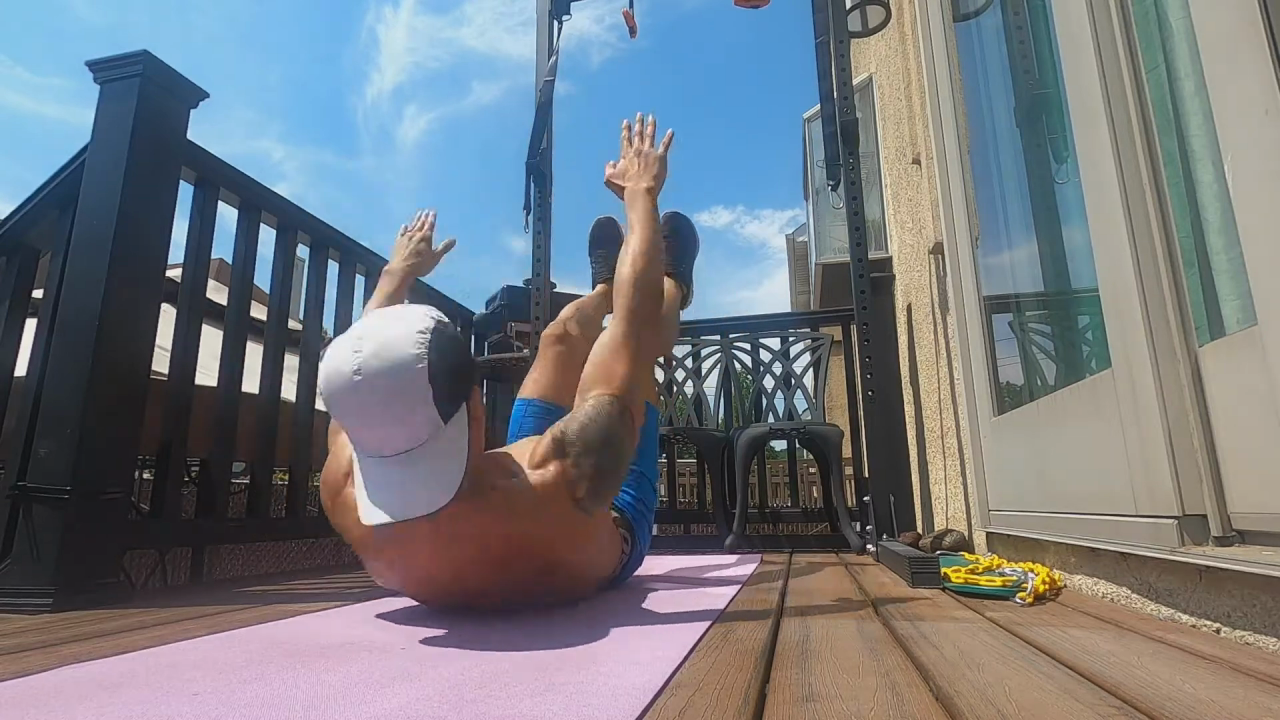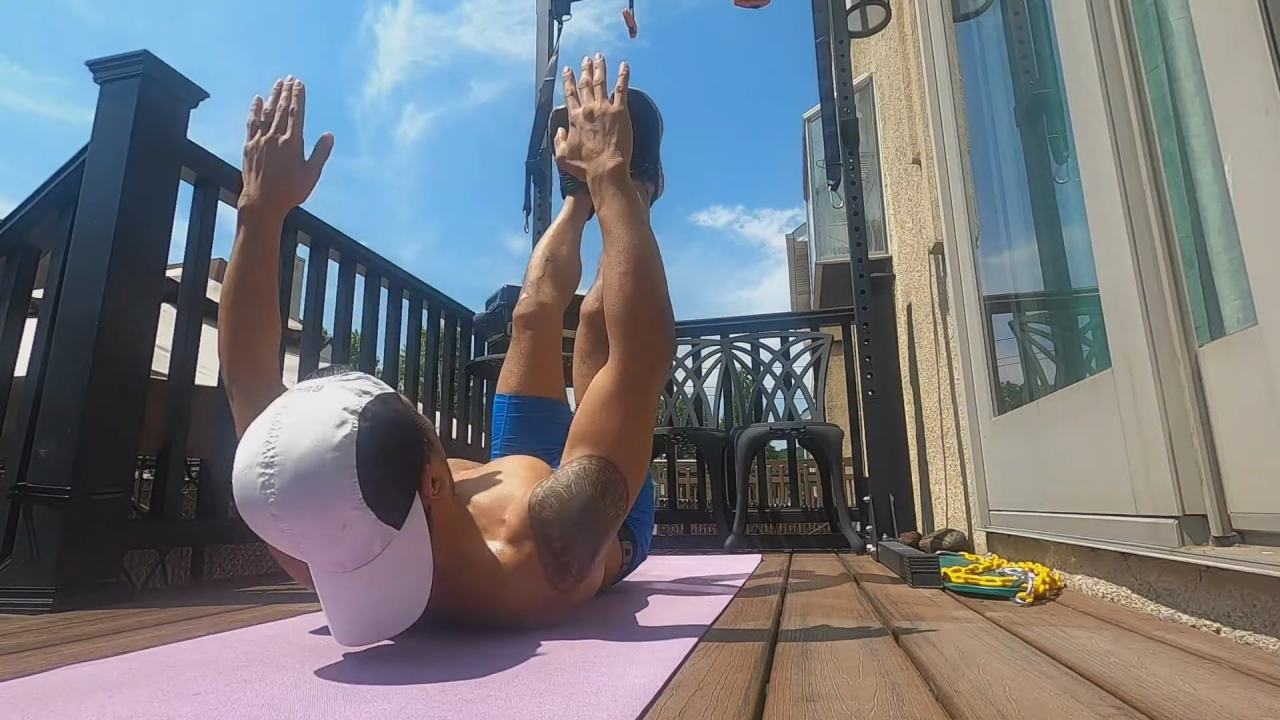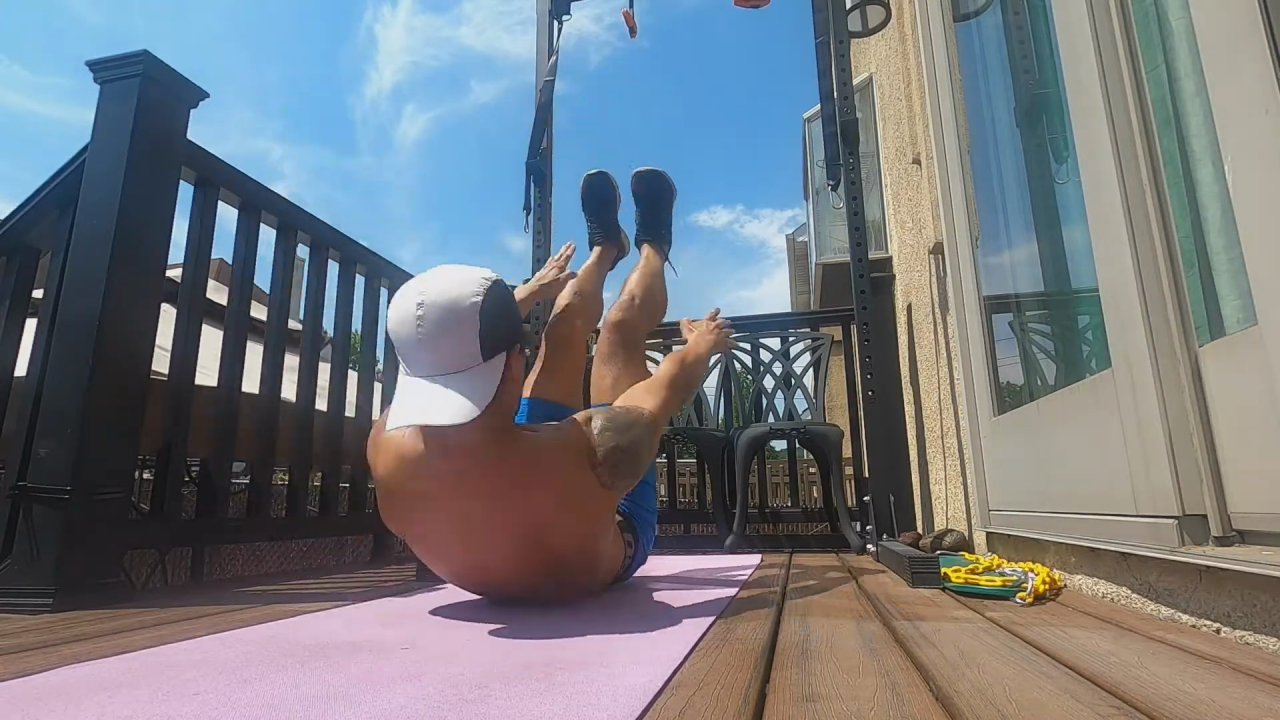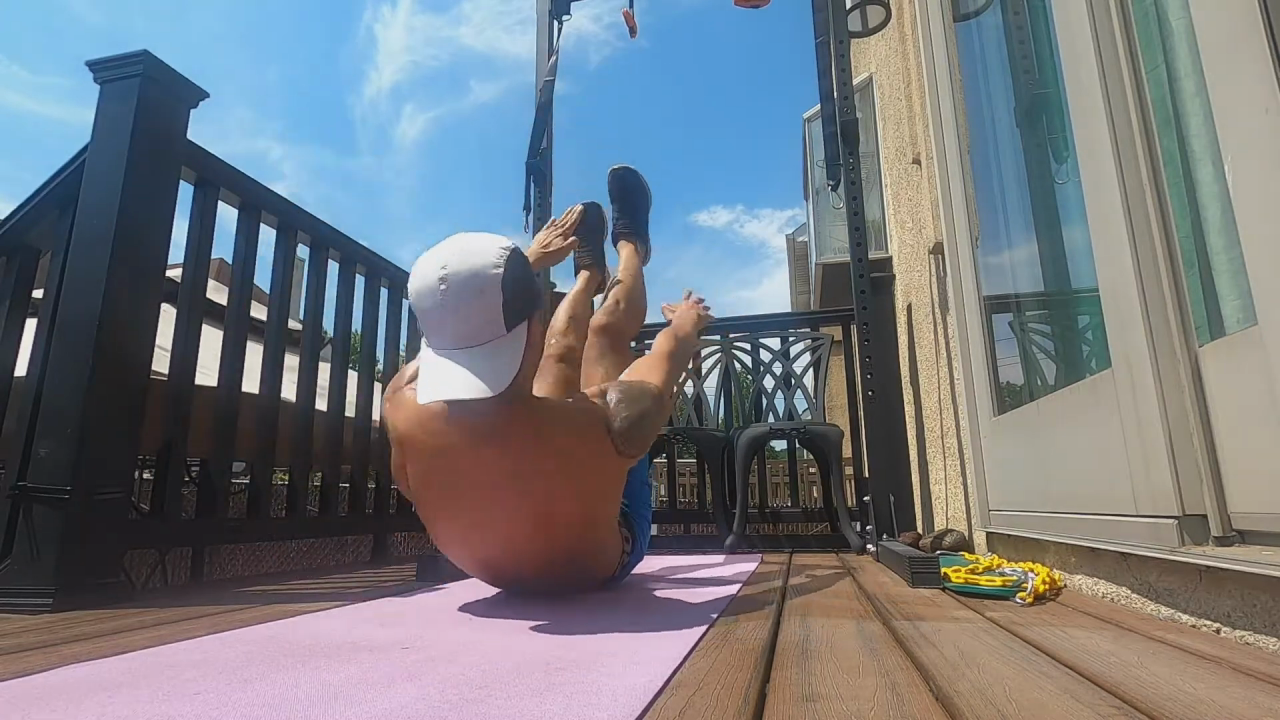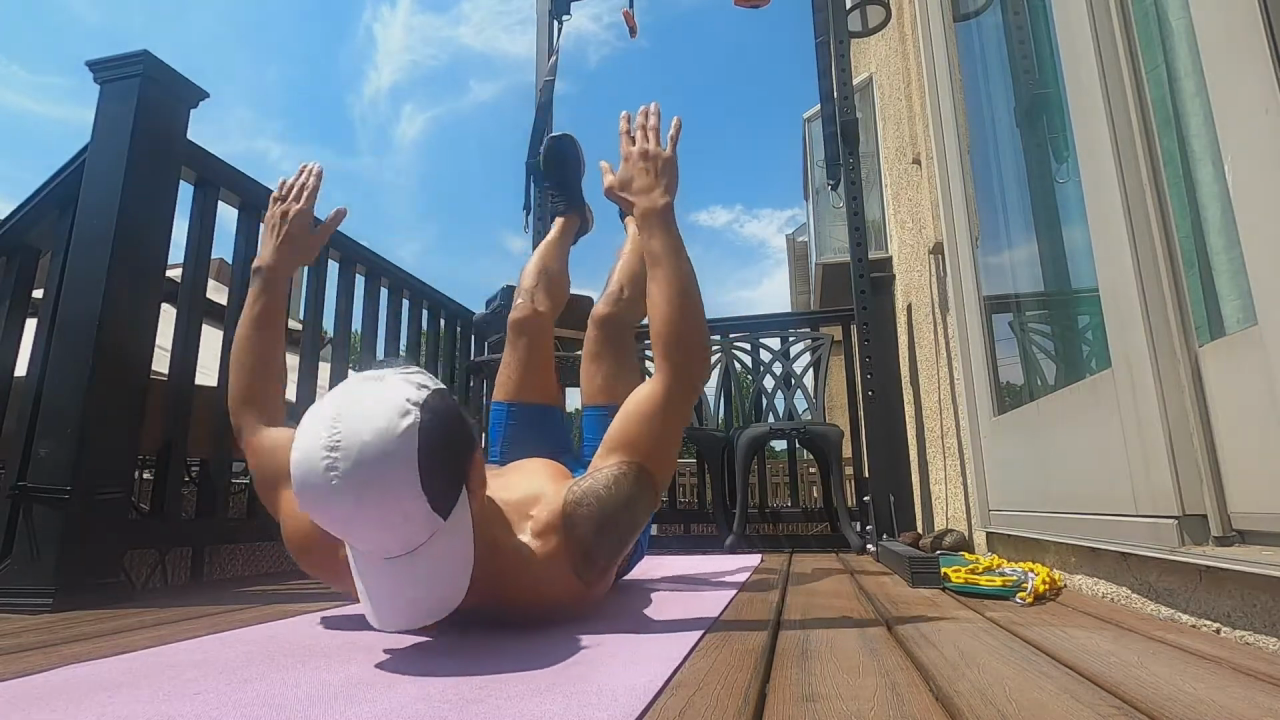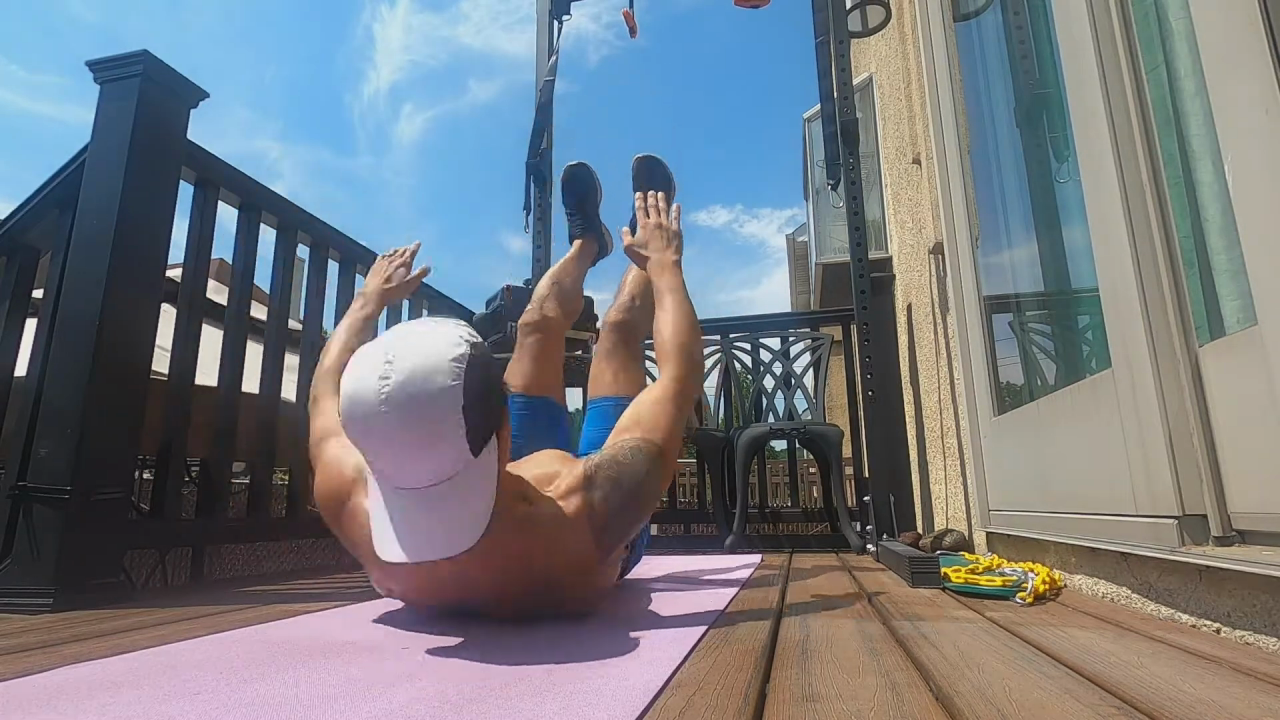
dt=0.4s
person 1, frame 1
left shoulder: (346, 499)
right shoulder: (562, 484)
left elbow: (366, 360)
right elbow: (632, 331)
left wrist: (395, 274)
right wrist: (641, 194)
left hip: (513, 569)
right hip: (608, 546)
left knee: (563, 335)
right knee: (634, 330)
left ankle: (605, 290)
right ankle: (673, 287)
person 1, frame 2
left shoulder: (304, 542)
right shoulder: (544, 556)
left elbow: (245, 374)
right elbow: (646, 351)
left wrist: (261, 211)
right wrist: (611, 174)
left hip: (513, 497)
right hip: (611, 543)
left knee: (533, 313)
right knee: (602, 315)
left ankle: (579, 198)
right ankle: (635, 185)
person 1, frame 3
left shoulder: (387, 446)
right shoulder: (592, 452)
left elbow: (434, 351)
right elbow: (671, 385)
left wrist: (525, 293)
right wrist: (700, 346)
right hip: (614, 545)
left knee: (562, 337)
right knee: (622, 328)
left ankle: (605, 248)
right ankle: (653, 250)
person 1, frame 4
left shoulder: (404, 402)
right shoulder: (601, 423)
left elbow: (465, 310)
right elbow: (663, 362)
left wrist: (530, 261)
right wrist: (682, 328)
right hip: (601, 561)
left knee: (563, 350)
right knee: (607, 328)
left ankle: (591, 272)
right ankle: (630, 247)
person 1, frame 5
left shoulder: (323, 543)
right shoulder: (575, 545)
left elbow: (250, 413)
right elbow: (684, 372)
left wrist: (271, 266)
right wrist: (654, 211)
left knee: (529, 316)
right knee: (609, 320)
left ankle: (568, 219)
right ankle: (636, 220)
person 1, frame 6
left shoulder: (357, 514)
right shoulder: (589, 519)
left elbow: (325, 394)
right elbow: (680, 376)
left wrist: (369, 299)
right wrist: (665, 265)
left knee: (539, 322)
right knee: (619, 326)
left ankle: (586, 241)
right ankle: (648, 261)
